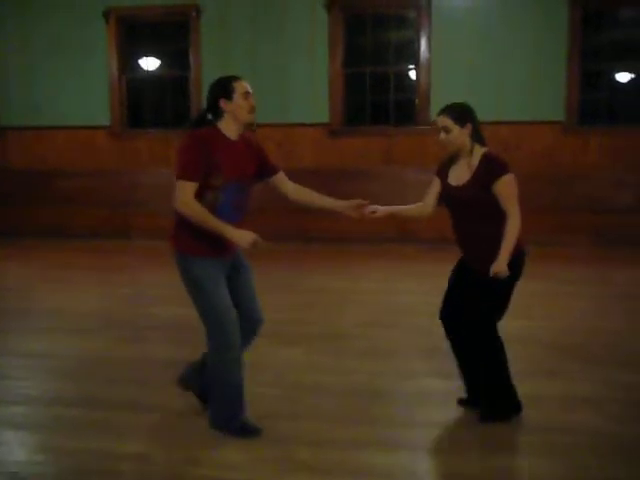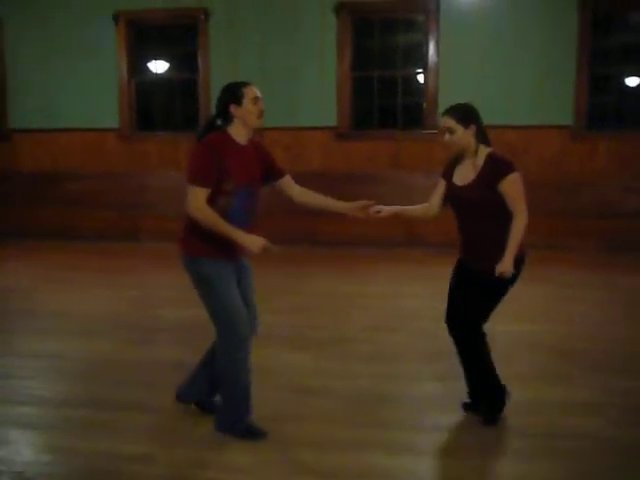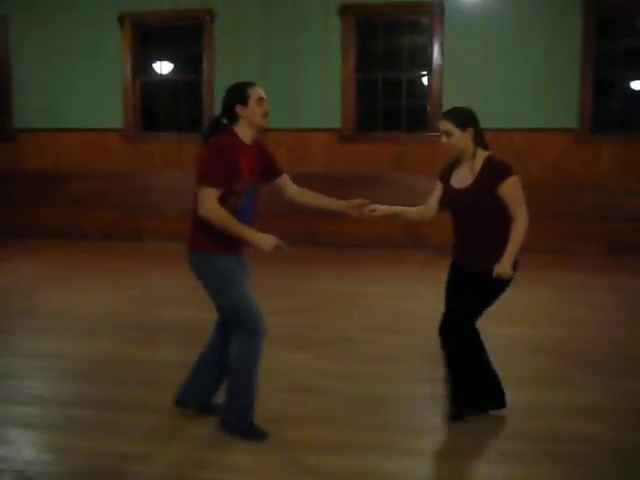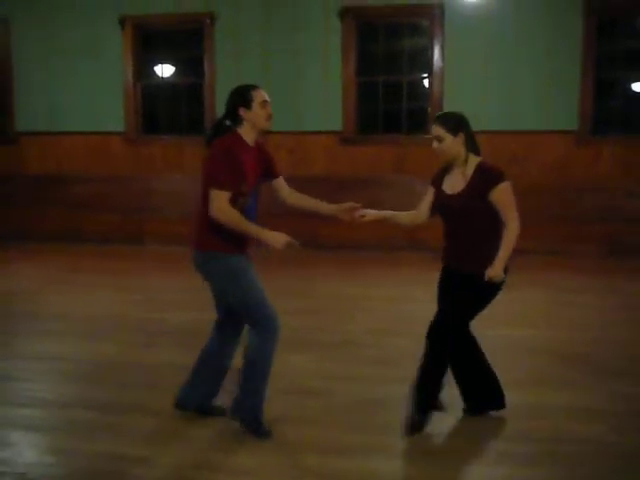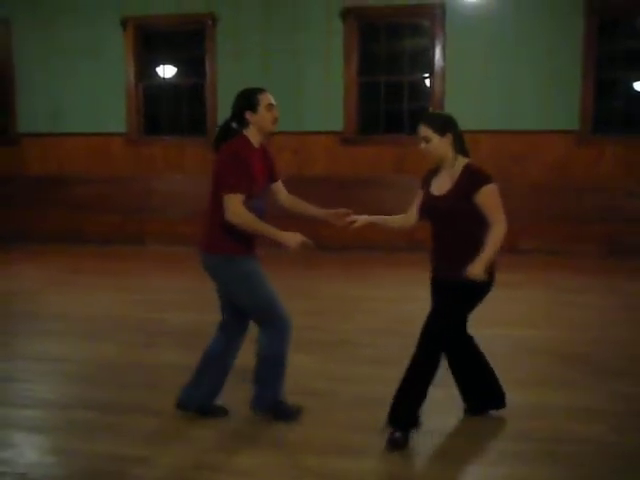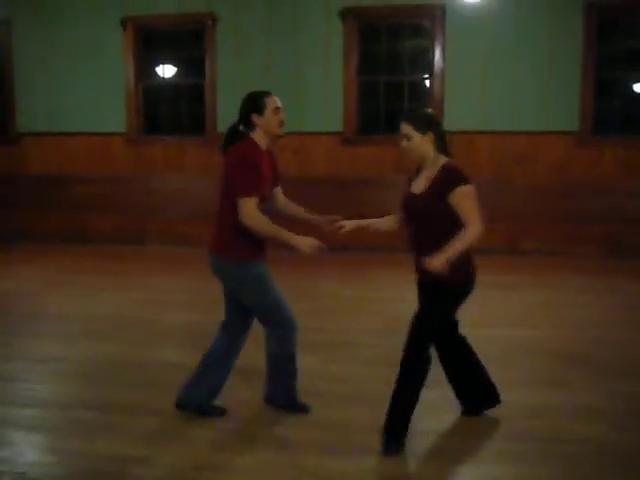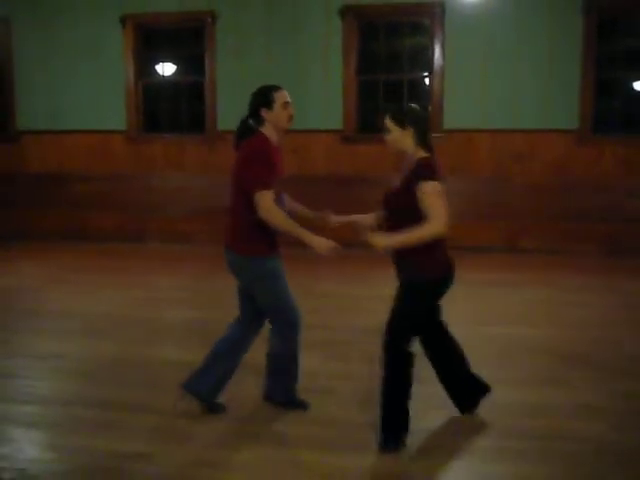
dt=0.1s
person 1, frame 1
left shoulder: (250, 149)
right shoulder: (199, 142)
left elbow: (291, 189)
right elbow: (183, 202)
left wrist: (341, 206)
right wrist: (231, 231)
left hip: (230, 252)
right hip: (197, 255)
left knee: (250, 321)
right knee: (226, 331)
left ankle: (198, 377)
right ankle: (227, 415)
person 1, frame 2
left shoulder: (258, 152)
right shoulder: (211, 148)
left elbow: (298, 193)
right elbow: (195, 207)
left wrist: (347, 208)
right wrist: (243, 238)
left hip: (232, 255)
right hip: (206, 255)
left knee: (242, 328)
right knee: (238, 332)
left ankle: (197, 391)
right ankle: (233, 418)
person 1, frame 3
left shoulder: (258, 151)
right shoulder: (219, 148)
left elbow: (293, 191)
right elbow: (206, 208)
left wrist: (342, 206)
right wrist: (254, 236)
left hip: (232, 252)
right hip: (210, 253)
left knee: (232, 327)
right knee: (252, 327)
left ankle: (194, 394)
right ankle: (237, 416)
person 1, frame 4
left shoulder: (259, 152)
right shoulder: (226, 150)
left elbow: (288, 195)
right elbow: (217, 210)
left wrist: (334, 210)
right wrist: (267, 235)
left hip: (228, 253)
right hip: (218, 253)
left knee: (230, 326)
right knee: (266, 323)
left ankle: (194, 397)
right ankle: (246, 407)
person 1, frame 5
left shoulder: (261, 154)
right shoulder: (235, 154)
left elbow: (285, 198)
right elbow: (233, 213)
left wrist: (326, 214)
right wrist: (281, 236)
left hip: (232, 255)
right hip: (229, 256)
left knee: (233, 326)
right knee: (277, 323)
left ankle: (196, 397)
right ankle: (268, 399)
person 1, frame 6
left shoulder: (262, 155)
right shoulder: (247, 157)
left elbow: (280, 202)
right elbow: (249, 217)
left wrist: (318, 220)
right wrist: (295, 240)
left hip: (237, 256)
right hip: (240, 259)
left knee: (235, 328)
right knee: (283, 324)
left ankle: (196, 396)
right ankle: (282, 394)
person 1, frame 7
left shoulder: (269, 148)
right shoulder: (259, 151)
left elbow: (279, 199)
right elbow: (267, 211)
left wrist: (315, 215)
right wrist: (310, 239)
left hip: (250, 251)
right hip: (253, 254)
left knee: (250, 321)
right knee: (287, 321)
left ankle: (203, 386)
right ankle: (281, 391)
person 2, frame 1
left shoulder: (494, 166)
right shoulder: (447, 167)
left elbow: (513, 216)
right elbow: (425, 207)
left wrist: (502, 260)
right wrist: (387, 210)
left hip: (500, 263)
right hip: (472, 259)
left knee: (480, 325)
right knee: (452, 315)
left ankle: (503, 404)
right ankle: (482, 393)
person 2, frame 2
left shoulder: (499, 166)
right shoulder: (453, 167)
left elbow: (520, 214)
right elbow: (431, 208)
left wrist: (509, 257)
right wrist: (394, 210)
left hip: (498, 262)
right hip: (469, 260)
left knee: (463, 323)
right knee: (460, 323)
left ankle: (490, 397)
right ankle: (484, 397)
person 2, frame 3
left shoulder: (497, 169)
right shoulder: (450, 171)
left elbow: (520, 217)
right elbow: (427, 211)
left wrist: (507, 259)
right wrist: (389, 210)
left hip: (493, 265)
right hip: (463, 262)
left knee: (452, 325)
right knee: (459, 325)
left ankle: (464, 399)
right ankle: (486, 397)
person 2, frame 4
left shoulder: (489, 175)
right shoulder: (442, 176)
left elbow: (513, 222)
right elbow: (419, 216)
left wrist: (500, 263)
right wrist: (380, 214)
left hip: (482, 272)
right hip: (453, 269)
left knee: (441, 332)
right knee: (456, 331)
left ankle: (424, 403)
right ankle: (486, 397)
person 2, frame 5
left shoulder: (475, 177)
right shoulder: (432, 178)
left elbow: (498, 225)
right elbow: (409, 219)
left wrist: (481, 262)
right wrist: (370, 219)
left hip: (469, 276)
right hip: (443, 272)
left knee: (432, 338)
right knee: (453, 335)
left ankle: (402, 421)
right ankle: (486, 396)
person 2, frame 6
left shoulder: (452, 176)
right shoulder: (419, 175)
left elbow: (475, 226)
right elbow: (400, 221)
left wrist: (445, 257)
right wrist: (358, 224)
left hip: (451, 277)
right hip: (432, 276)
left knee: (417, 344)
right knee: (444, 335)
left ankle: (395, 430)
right ankle: (480, 396)
person 2, frame 7
left shoulder: (423, 170)
right shoulder: (411, 169)
left elbow: (437, 225)
right elbow: (389, 216)
left wrist: (392, 240)
right wrist: (348, 219)
left hip: (426, 272)
right hip: (416, 269)
left knee: (395, 342)
right knee: (431, 330)
left ankle: (394, 428)
right ankle: (470, 389)
